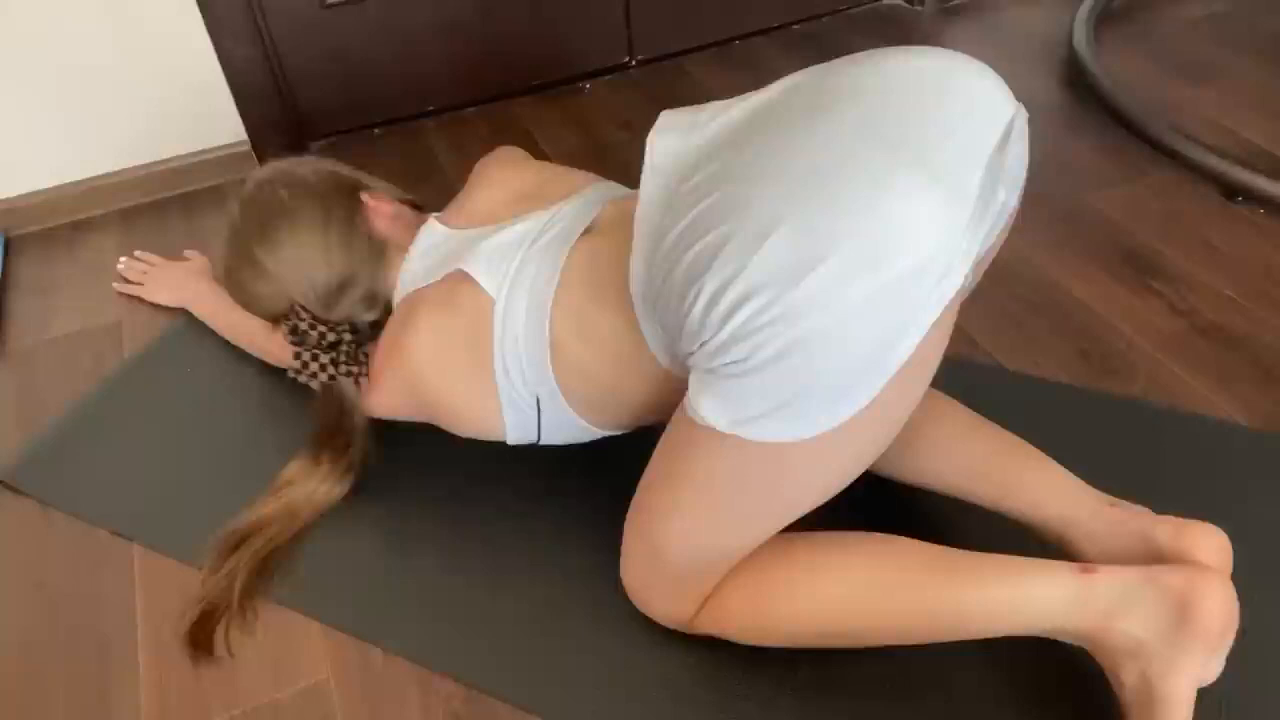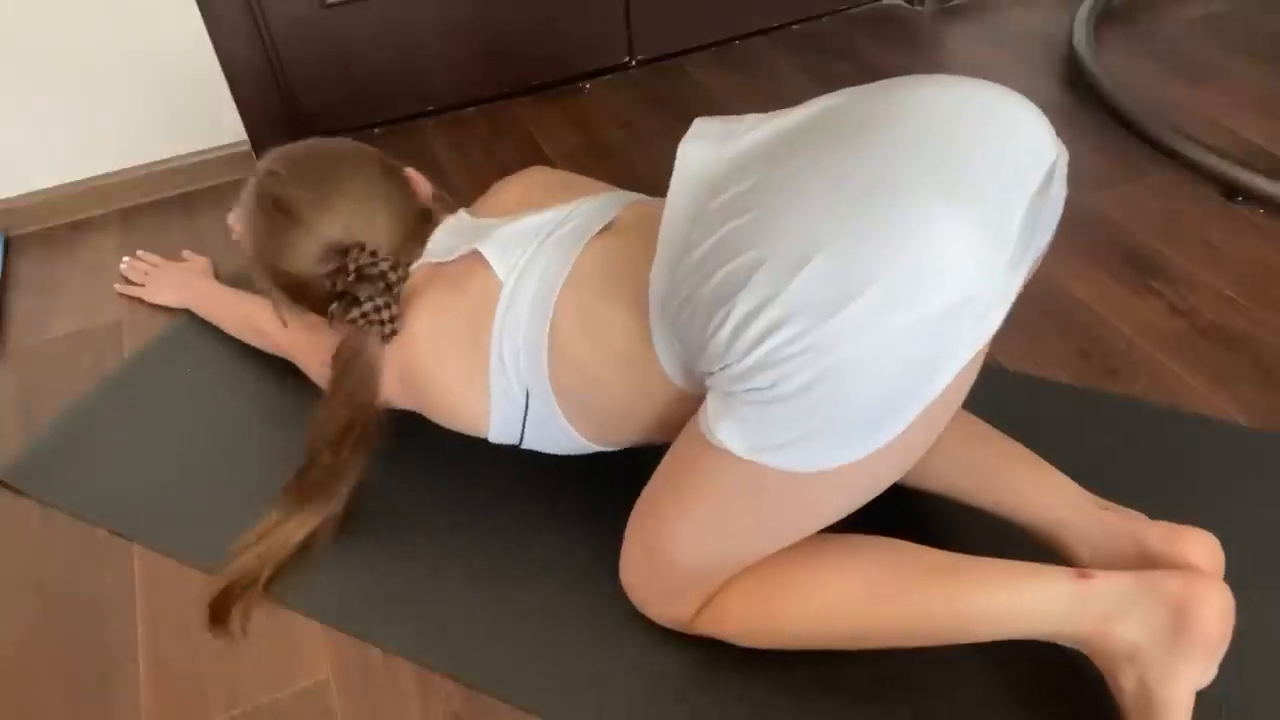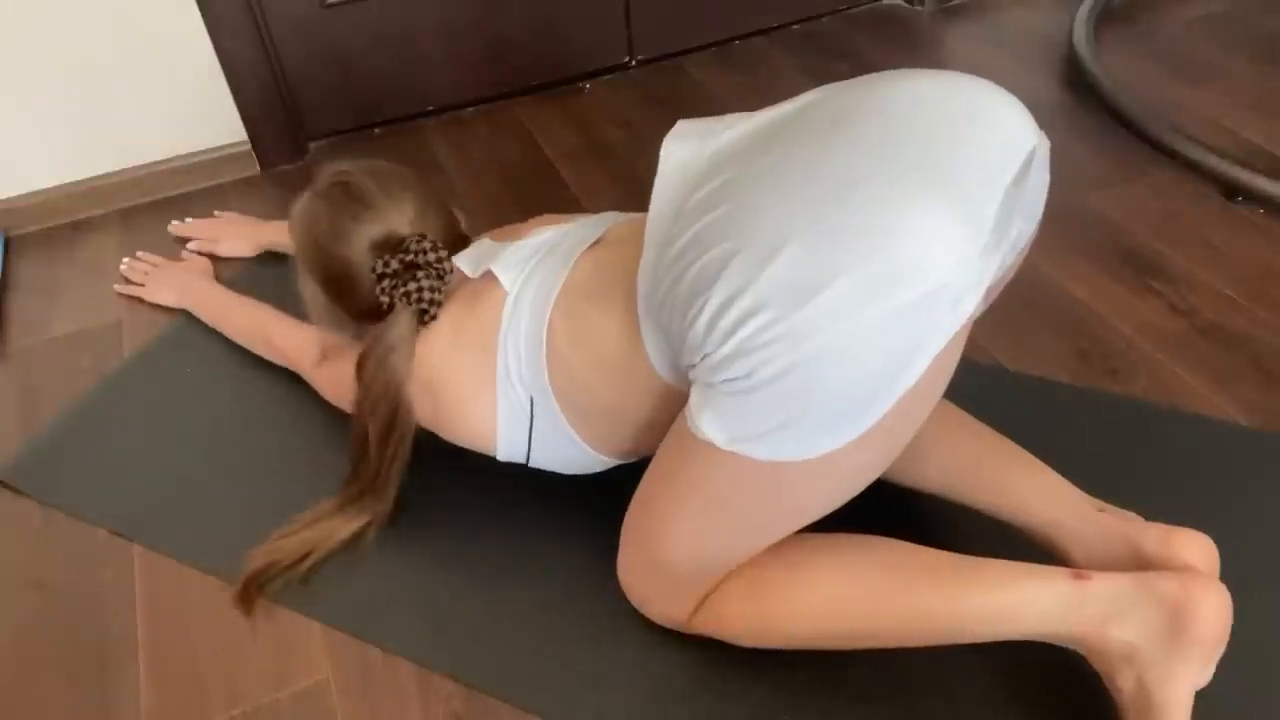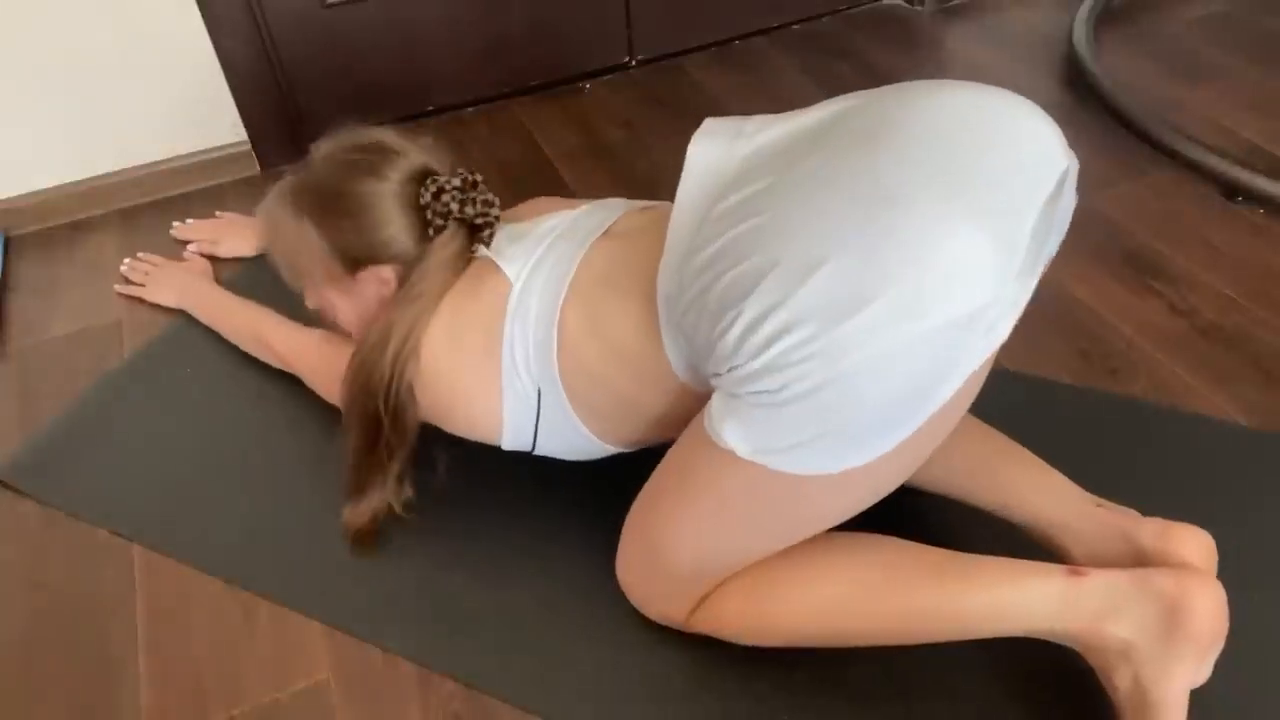
dt=0.4s
person 1, frame 1
left shoulder: (401, 372)
right shoulder: (494, 187)
left elbow: (292, 335)
left wrist: (196, 291)
right wrist: (405, 227)
left hip: (827, 269)
left knee: (672, 580)
right knee: (823, 398)
left ankle: (1118, 609)
right ankle: (1116, 528)
person 1, frame 2
left shoulder: (393, 355)
right shoulder: (507, 200)
left elbow: (295, 326)
left wrist: (200, 285)
right wrist: (306, 227)
left hip: (856, 298)
left knee: (673, 581)
right knee: (852, 400)
left ankle: (1116, 612)
right ankle: (1109, 532)
person 1, frame 3
left shoulder: (409, 373)
right shoulder: (505, 245)
left elbow: (300, 341)
right elbow: (380, 237)
left wrist: (199, 289)
right wrist: (269, 230)
left hip: (835, 288)
left knee: (670, 581)
right knee: (834, 409)
left ankle: (1111, 613)
right ankle: (1106, 535)
person 1, frame 4
left shoulder: (417, 363)
right shoulder: (507, 227)
left elbow: (300, 347)
right elbow: (384, 234)
left wrist: (200, 293)
right wrist: (275, 231)
left hip: (871, 299)
left knee: (671, 577)
right knee: (850, 406)
left ankle: (1108, 607)
right ankle: (1106, 529)
